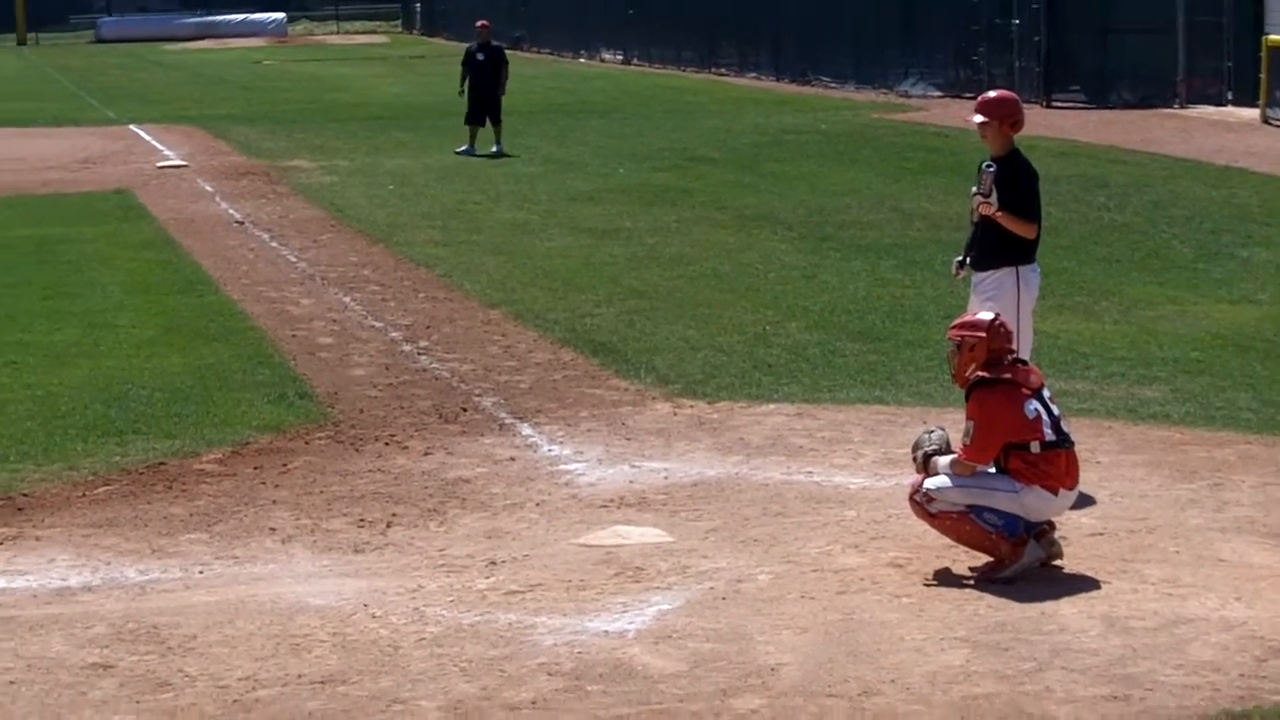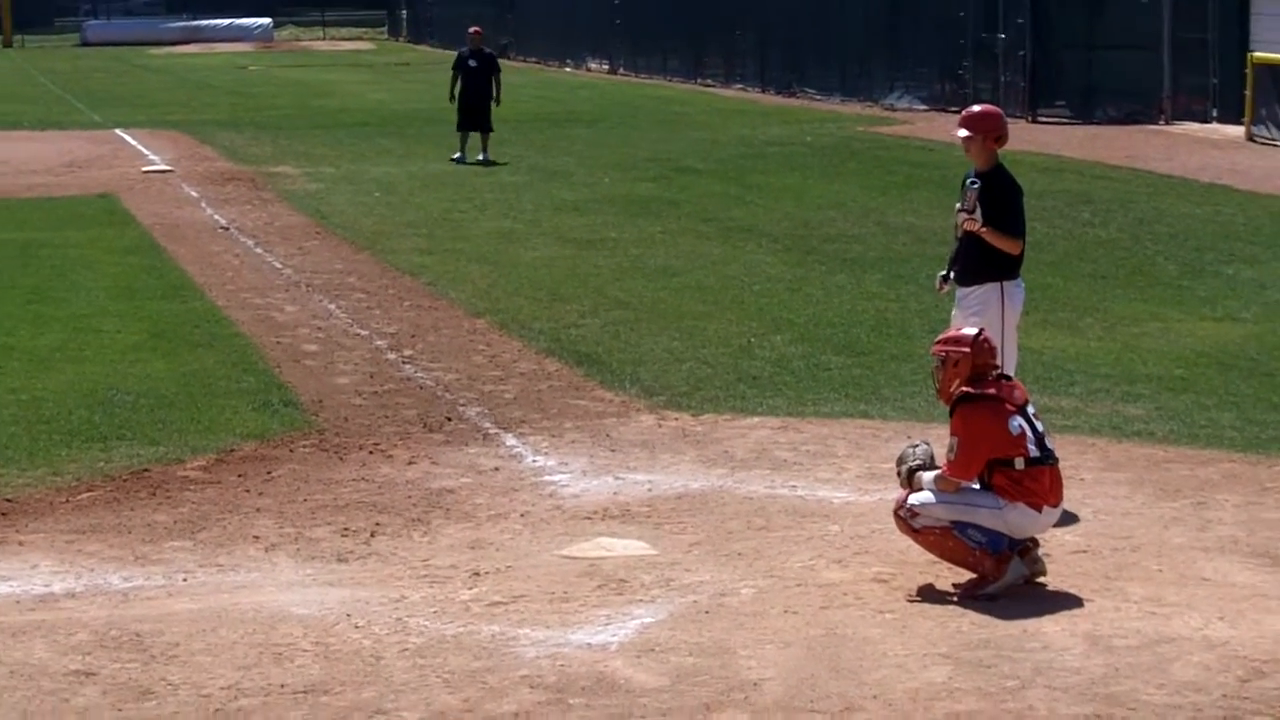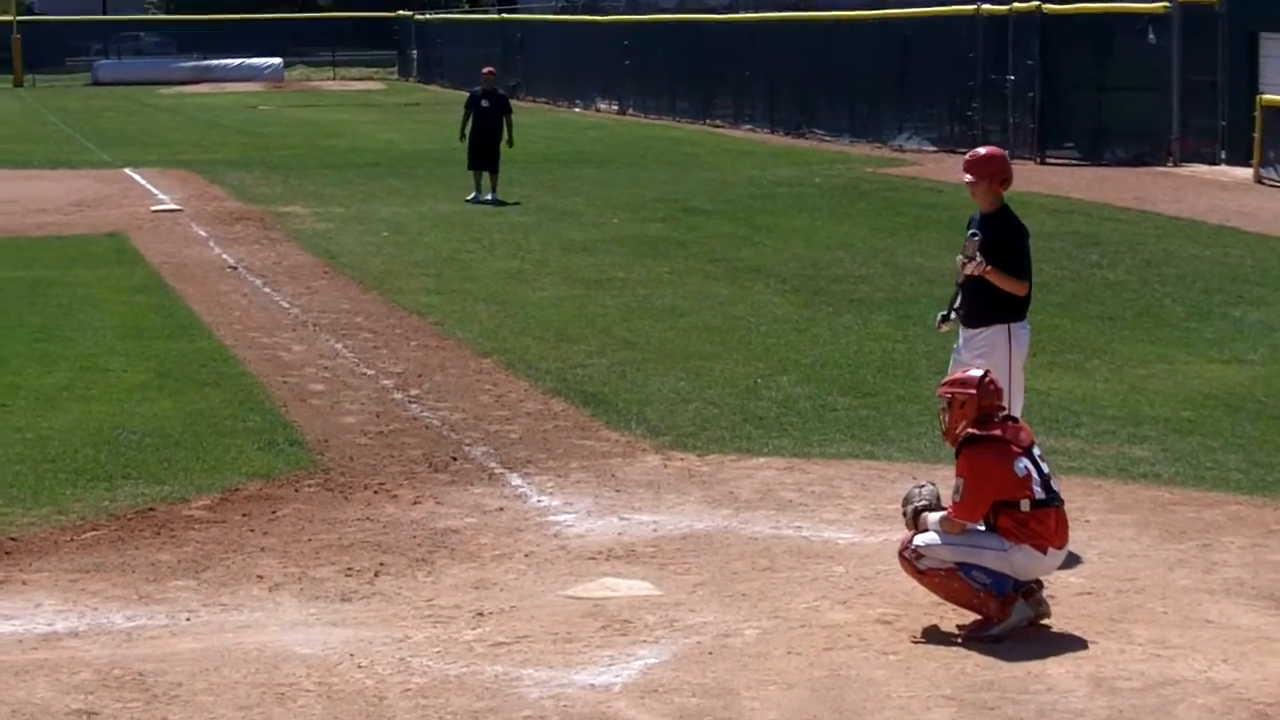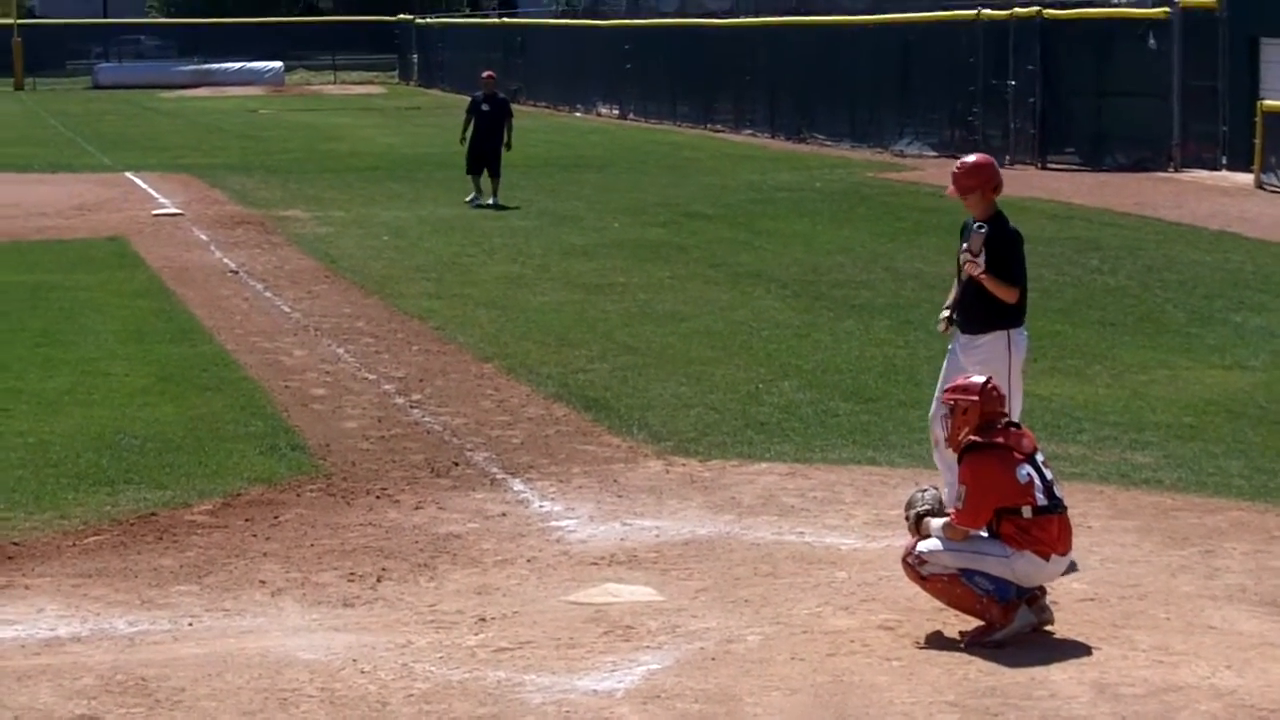
dt=0.2s
person 1, frame 1
left shoulder: (1020, 170)
right shoulder: (988, 166)
left elbow: (1031, 230)
left wrist: (996, 211)
right wrist: (967, 255)
left hip: (1011, 277)
right hip: (983, 276)
person 1, frame 2
left shoulder: (1004, 185)
right shoulder: (970, 179)
left elbow: (1015, 245)
left wrist: (980, 227)
right wrist: (951, 270)
left hip: (995, 293)
right hip: (966, 291)
person 1, frame 3
left shoulder: (1011, 228)
right shoulder: (975, 221)
left elbow: (1021, 287)
left wrist: (985, 270)
right wrist: (955, 311)
left hip: (1001, 336)
right hip: (970, 333)
person 1, frame 4
left shoulder: (1006, 234)
right shoulder: (968, 227)
left elbow: (1013, 294)
left wrist: (981, 272)
right wrist: (949, 308)
left hip: (999, 342)
right hip: (965, 337)
right knee: (941, 416)
right ankle: (955, 496)
person 2, frame 1
left shoulder: (987, 393)
right shoulder: (1023, 374)
left elbow: (967, 466)
left wrist: (931, 463)
right wrist: (946, 458)
left hip: (1039, 493)
right hip: (1060, 485)
left knee: (925, 493)
right knee: (961, 474)
left ankle: (1015, 549)
right ankle: (1036, 533)
person 2, frame 2
left shoulder: (972, 408)
right shoulder: (1008, 390)
left elbow: (951, 482)
left wrist: (916, 477)
right wrist: (931, 473)
left hip: (1023, 509)
right hip: (1045, 502)
left knee: (909, 508)
right knee: (944, 490)
left ankle: (998, 566)
right ankle: (1020, 551)
person 2, frame 3
left shoulder: (977, 450)
right shoulder: (1014, 431)
left elbow: (956, 523)
left wrist: (921, 518)
right wrist: (936, 513)
left hip: (1028, 551)
right hip: (1051, 544)
left knee: (915, 549)
right knee: (954, 532)
left ankle: (1003, 608)
right ankle: (1024, 592)
person 2, frame 4
left shoulder: (980, 457)
right shoulder: (1017, 438)
left elbow: (959, 530)
left wrist: (924, 525)
right wrist: (940, 520)
left hip: (1032, 558)
right hip: (1055, 551)
left knee: (919, 555)
right knee: (964, 539)
left ankle: (1006, 613)
right ankle: (1028, 599)
